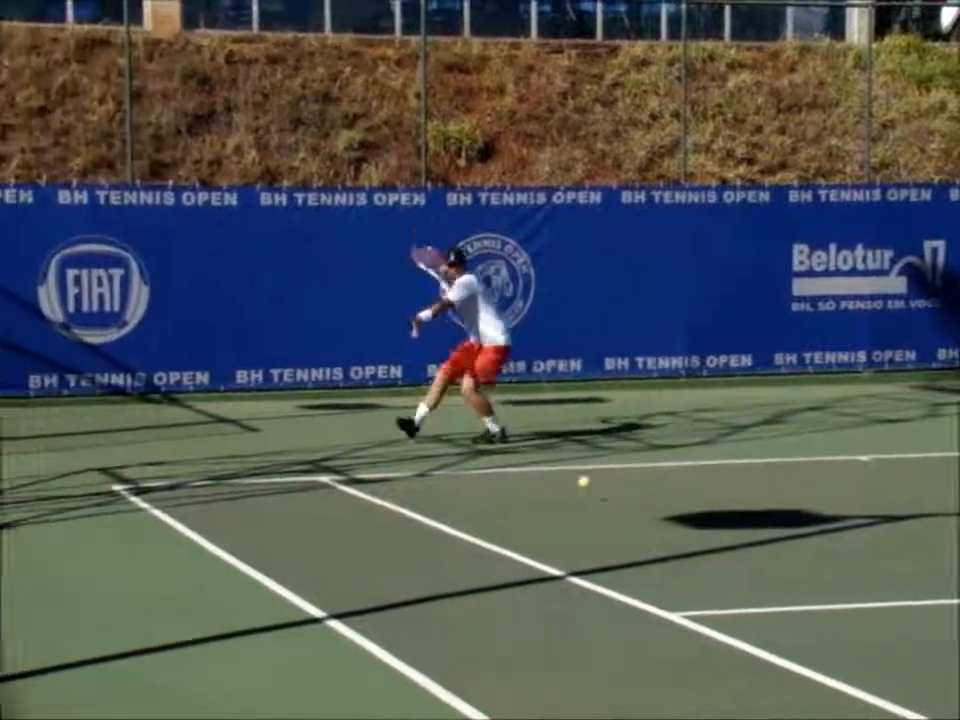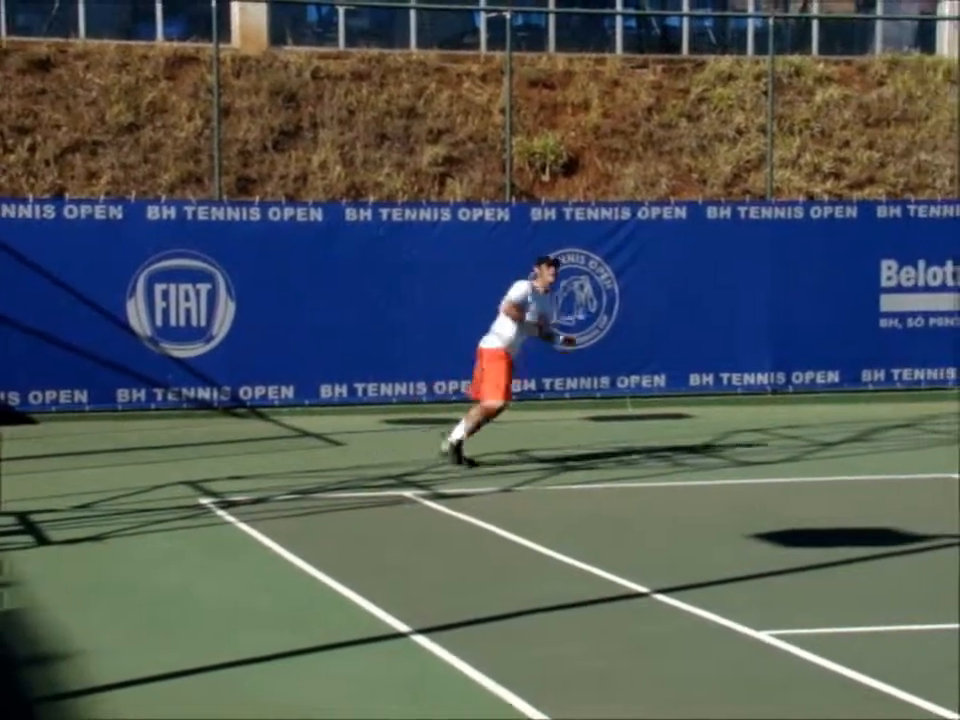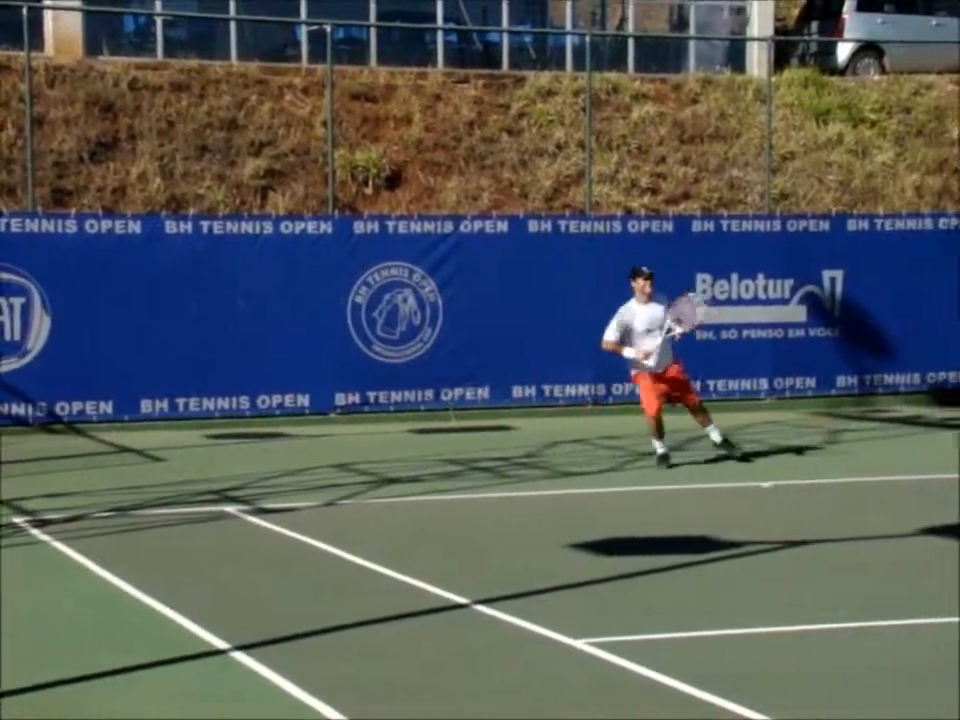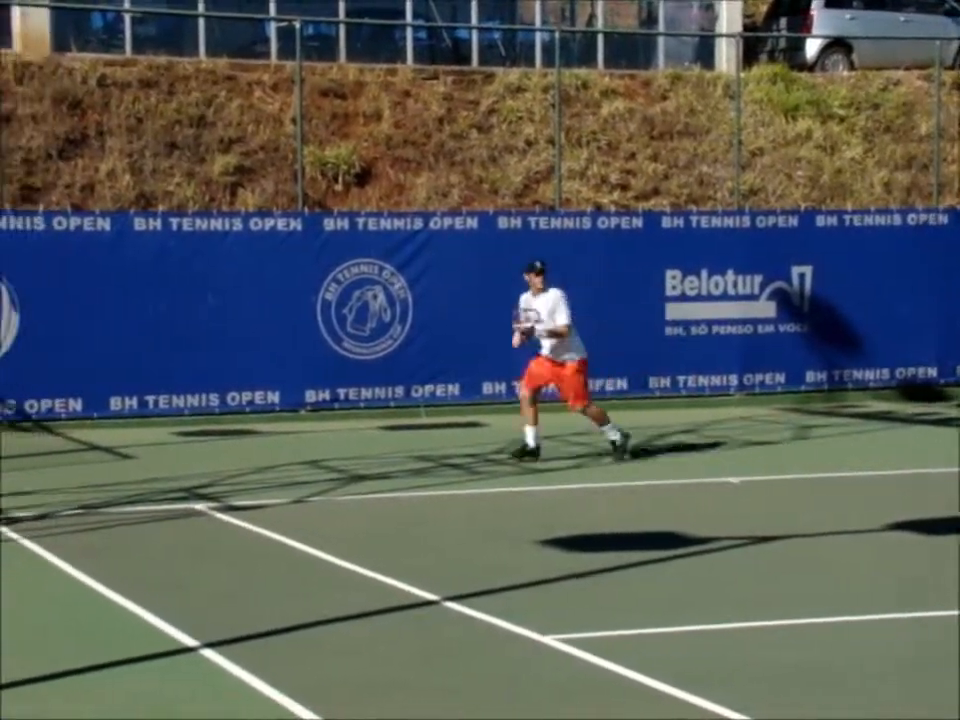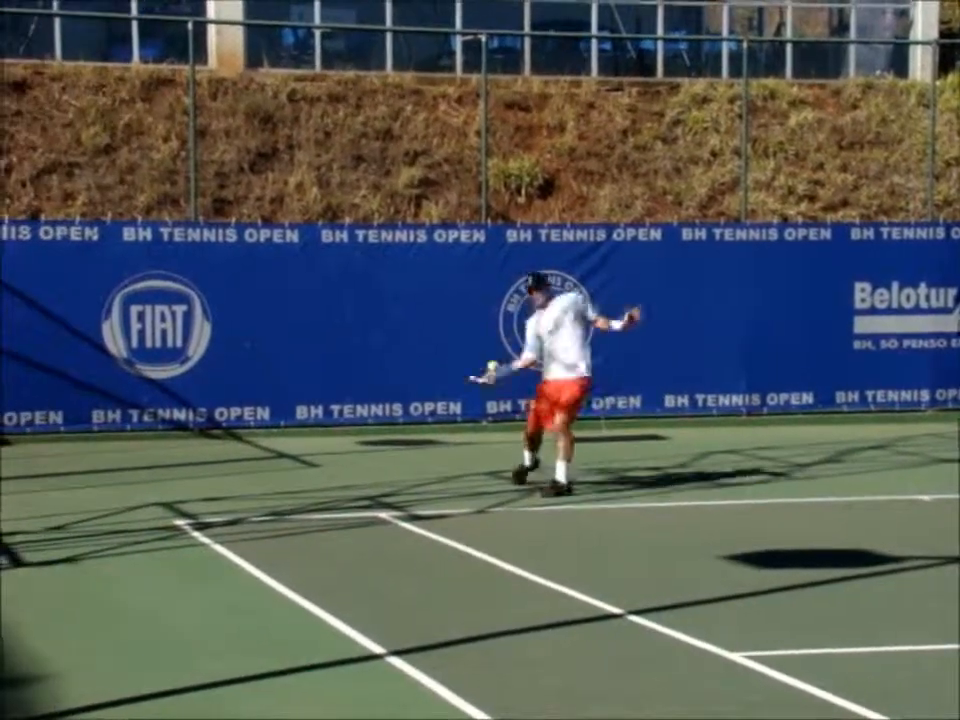
dt=1s
person 1, frame 1
left shoulder: (466, 281)
right shoulder: (459, 283)
left elbow: (446, 304)
left wrist: (423, 316)
right wrist: (447, 290)
left hip: (495, 343)
right hip: (476, 342)
left knee: (469, 386)
right knee: (442, 376)
left ankle: (496, 430)
right ankle: (415, 422)
person 1, frame 2
left shoulder: (550, 299)
right shoulder: (523, 287)
left elbow: (542, 331)
right elbow: (507, 309)
left wrist: (560, 339)
right wrist: (529, 322)
left hip: (506, 353)
right hip: (495, 348)
left knee: (492, 405)
right knee: (496, 402)
left ankle: (454, 442)
right ankle: (455, 439)
person 1, frame 3
left shoulder: (662, 303)
right shoulder: (625, 313)
right elbow: (606, 344)
right wrist: (632, 353)
left hip: (670, 367)
right hip: (644, 372)
left knee: (696, 405)
right knee: (653, 412)
left ankle: (720, 441)
right ankle: (661, 451)
person 1, frame 4
left shoulder: (556, 296)
right shoulder: (525, 299)
left elbow: (565, 331)
right elbow: (523, 323)
left wrist: (534, 329)
right wrist: (520, 333)
left hip: (571, 358)
right hip: (547, 357)
left knee: (581, 405)
right knee: (525, 393)
left ankle: (617, 438)
right ankle: (532, 445)
person 1, frame 5
left shoulder: (573, 300)
right shoulder: (533, 323)
left elbow: (597, 321)
right elbow: (530, 359)
left wrist: (621, 323)
right wrist: (502, 371)
left hip: (577, 378)
right hip: (551, 380)
left knee: (561, 422)
right knee: (532, 429)
left ankle: (562, 481)
right ankle: (529, 461)
